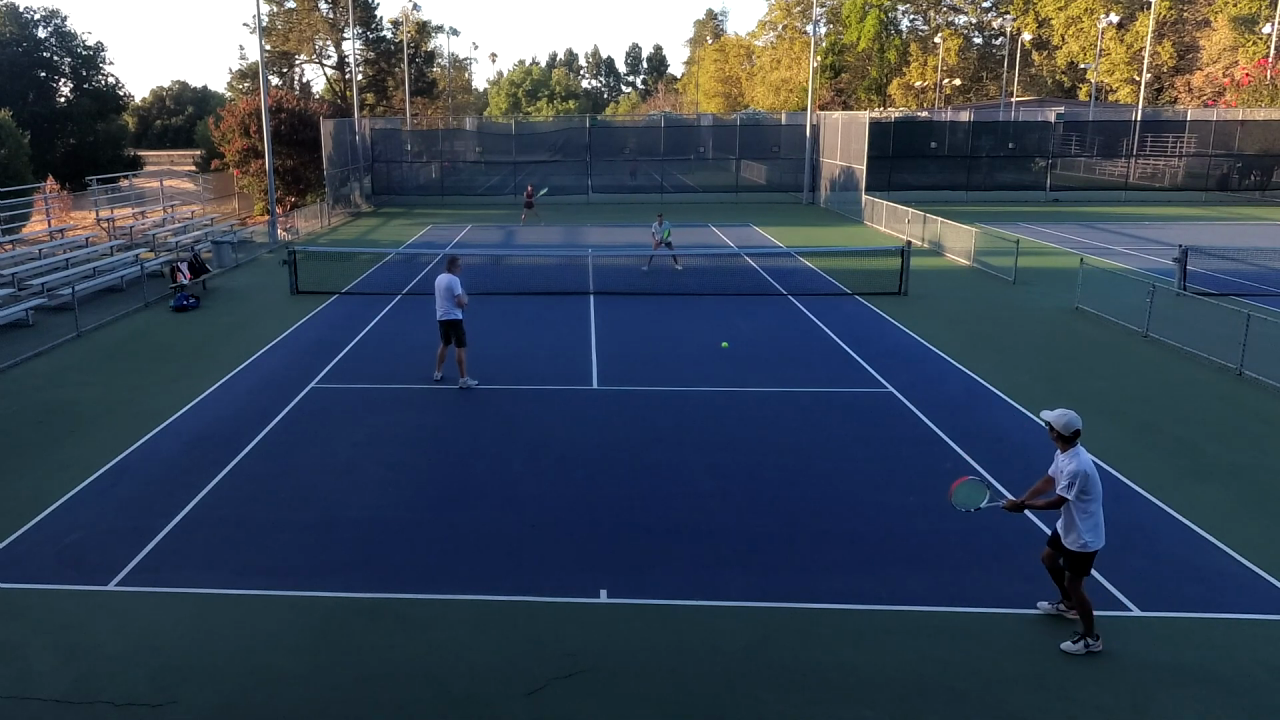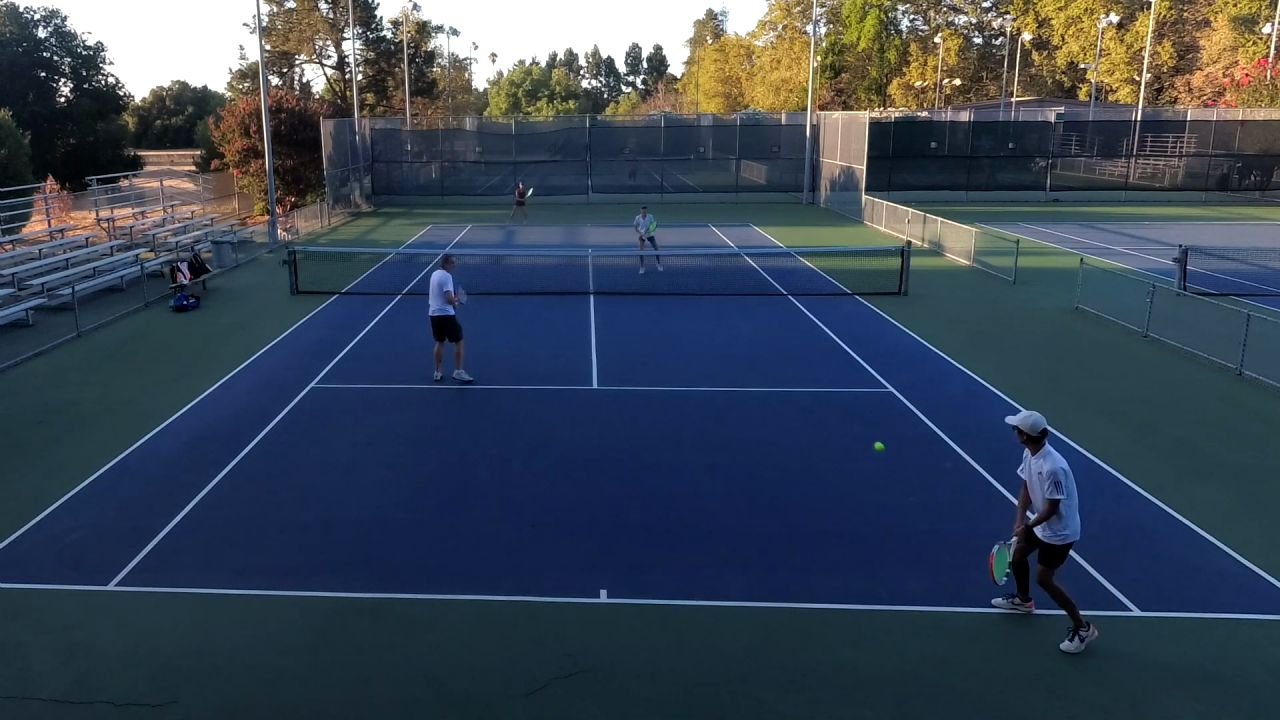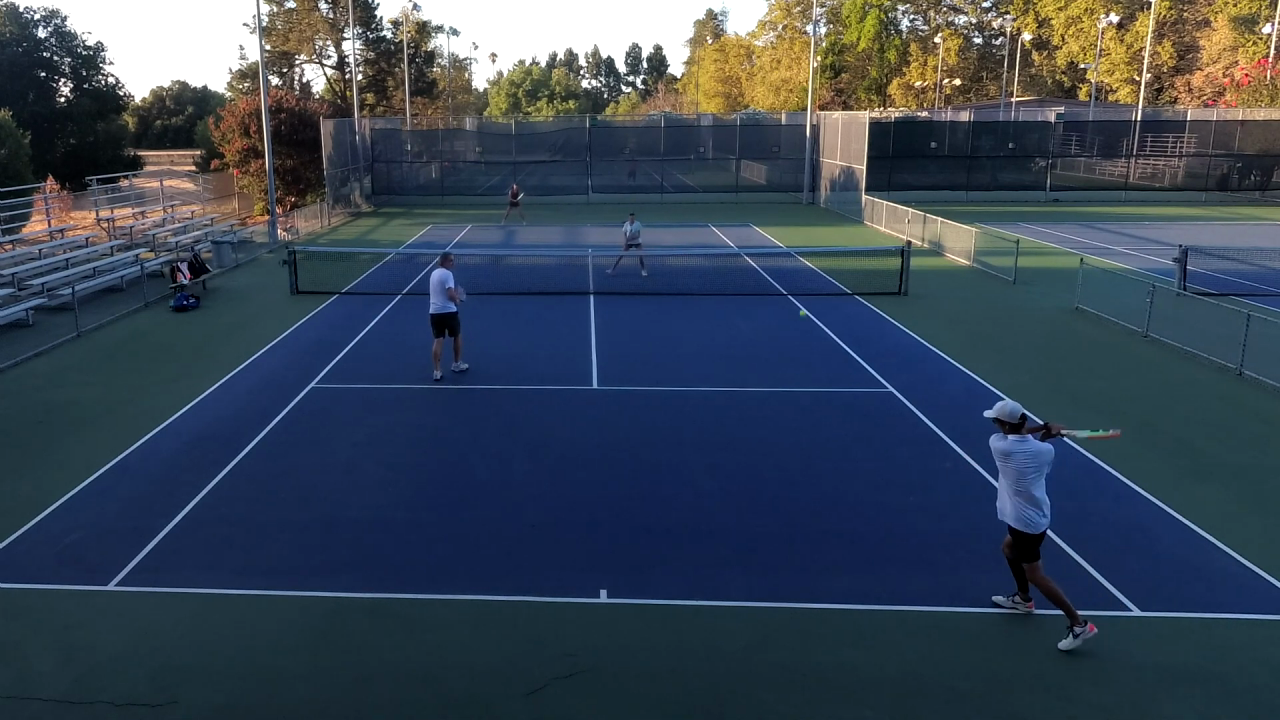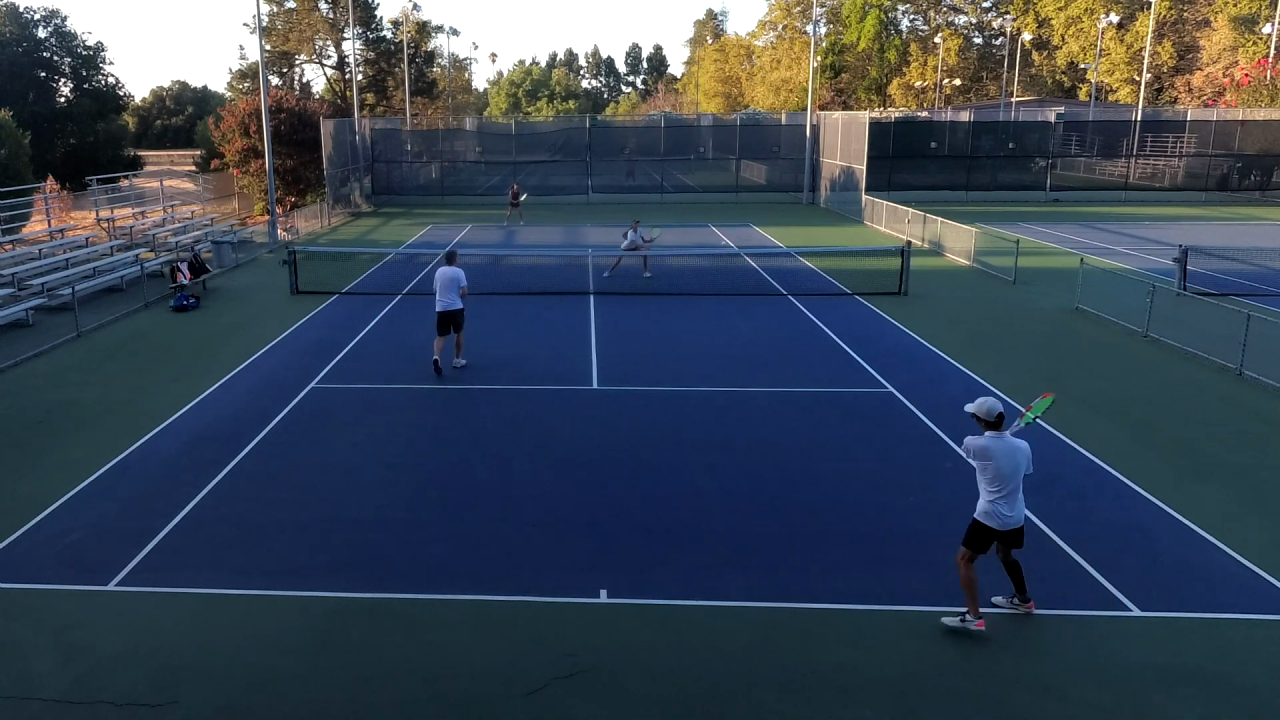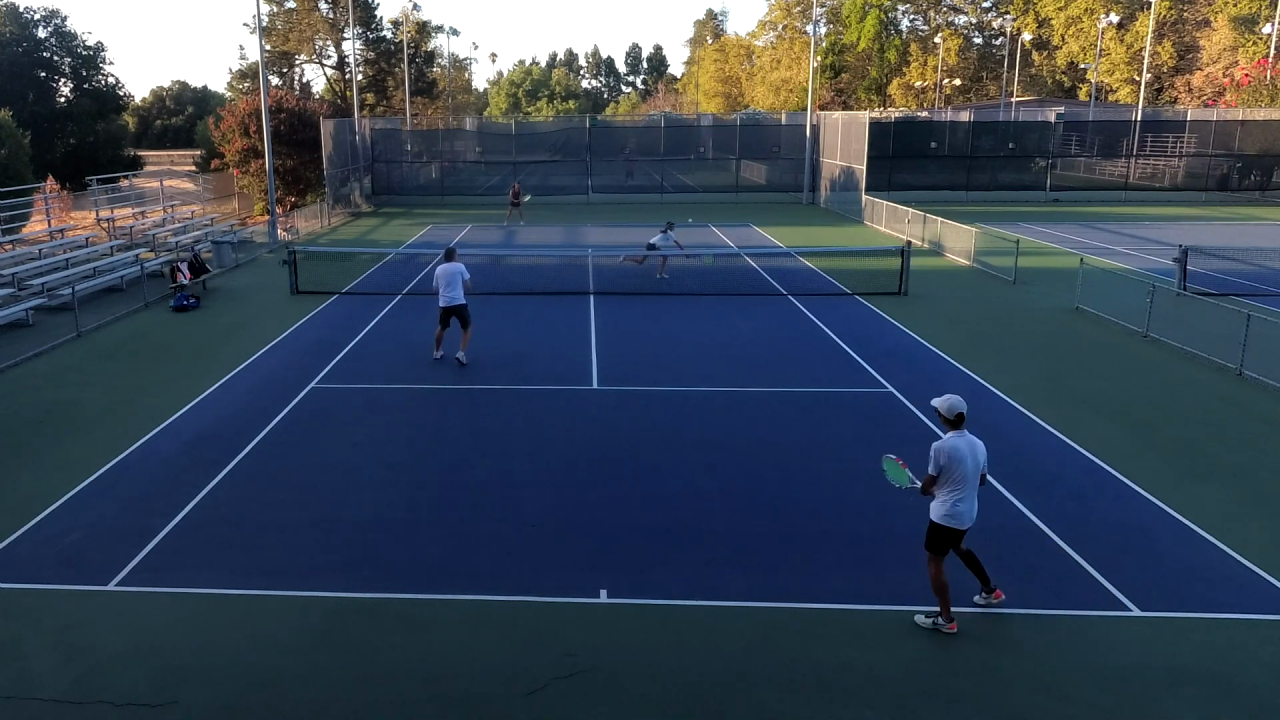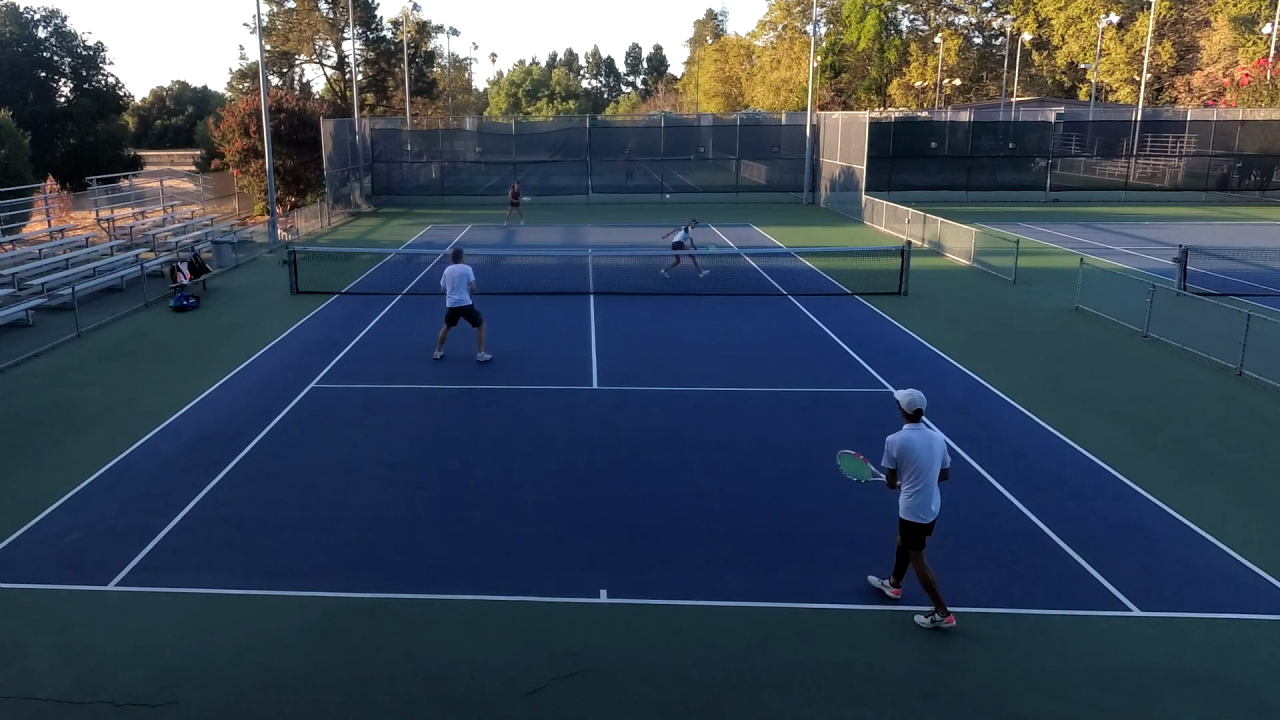
dt=0.3s
person 1, frame 1
left shoulder: (1076, 467)
right shoulder: (1065, 454)
left elbow: (1056, 502)
right elbow: (1048, 481)
left wrist: (1021, 505)
right wrist: (1023, 500)
left hip: (1082, 536)
right hip: (1069, 527)
left knee: (1073, 585)
right knee: (1048, 558)
left ankle: (1090, 637)
right ankle: (1068, 605)
person 1, frame 2
left shoulder: (1053, 468)
right shoulder: (1029, 454)
left elbow: (1052, 509)
right elbow: (1026, 486)
left wrist: (1027, 528)
right wrist: (1020, 518)
left hip: (1059, 530)
right hip: (1045, 523)
left knee: (1045, 579)
right knee: (1017, 553)
left ankle: (1083, 628)
right ankle: (1023, 599)
person 1, frame 3
left shoulder: (1000, 445)
right shoulder: (1046, 450)
left elbow: (1012, 435)
left wrist: (1042, 428)
left hip: (1022, 520)
right hip: (1038, 516)
left knee: (1035, 575)
right knee: (1009, 548)
left ankle: (1079, 624)
right ankle: (1023, 598)
person 1, frame 4
left shoulder: (975, 444)
right shoulder: (1023, 447)
left wrist: (988, 434)
left hip: (989, 516)
right hip: (1015, 516)
left knee: (964, 560)
right knee: (1005, 554)
left ankle: (973, 616)
right ankle: (1023, 600)
person 1, frame 5
left shoulder: (940, 447)
right shoulder: (978, 445)
left elbow: (926, 486)
right elbow: (981, 480)
left wrist: (929, 490)
left hip: (945, 515)
right hip: (967, 514)
left knee: (934, 563)
right knee: (959, 549)
left ankle: (945, 618)
right ankle: (991, 591)
person 1, frame 6
left shoulder: (895, 441)
right shoulder: (938, 438)
left elbow: (890, 478)
right elbow: (944, 475)
left wrist: (897, 483)
left hip: (912, 510)
right hip: (931, 507)
left knee: (918, 561)
right knee: (903, 544)
left ankle: (943, 613)
right ankle: (893, 584)
